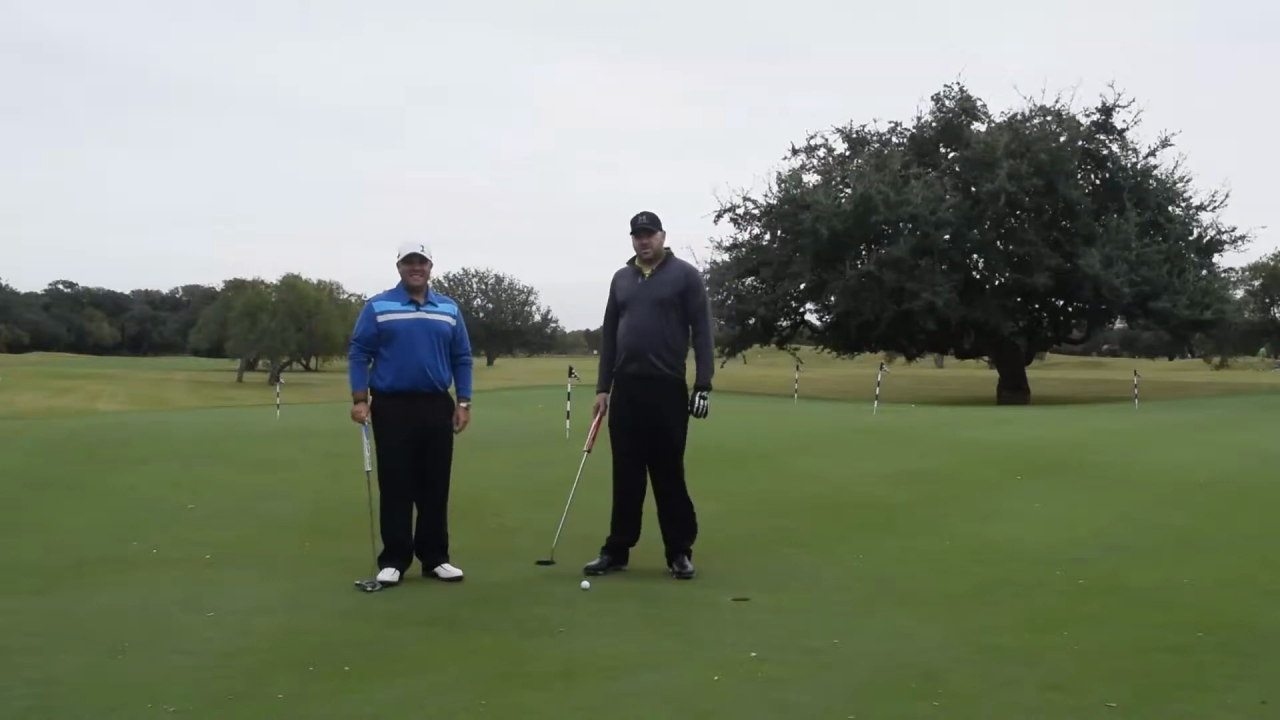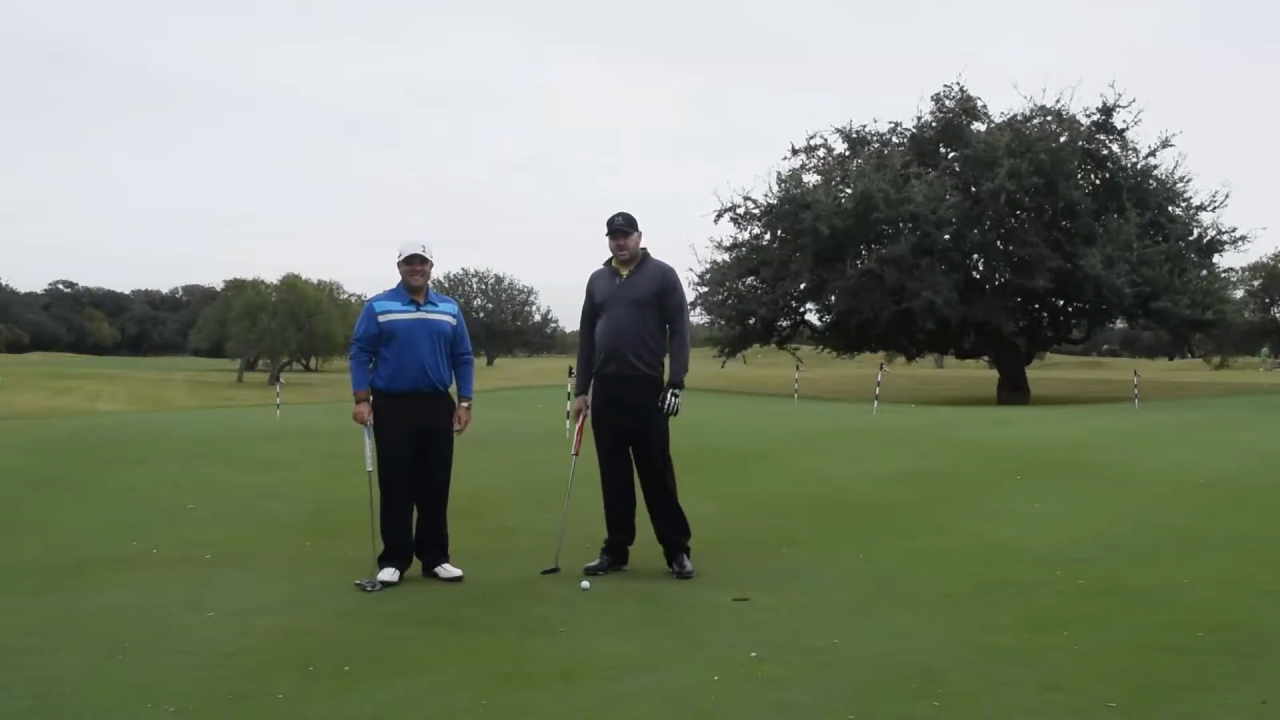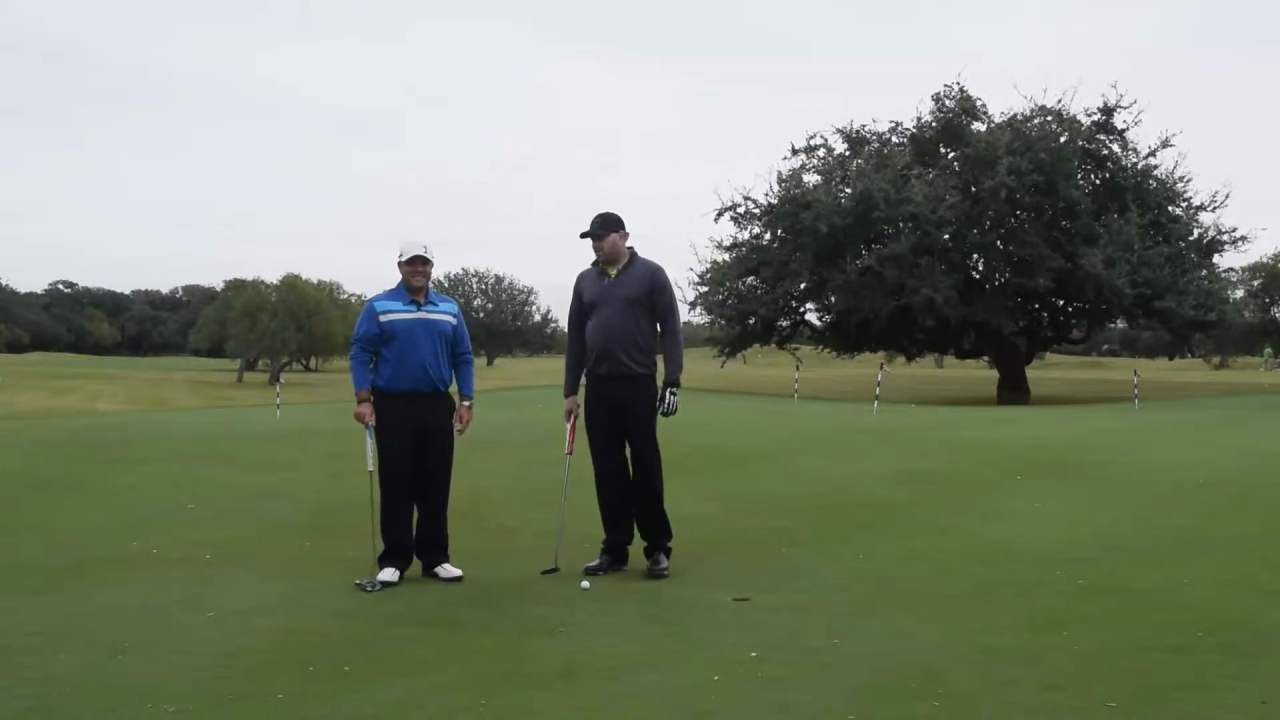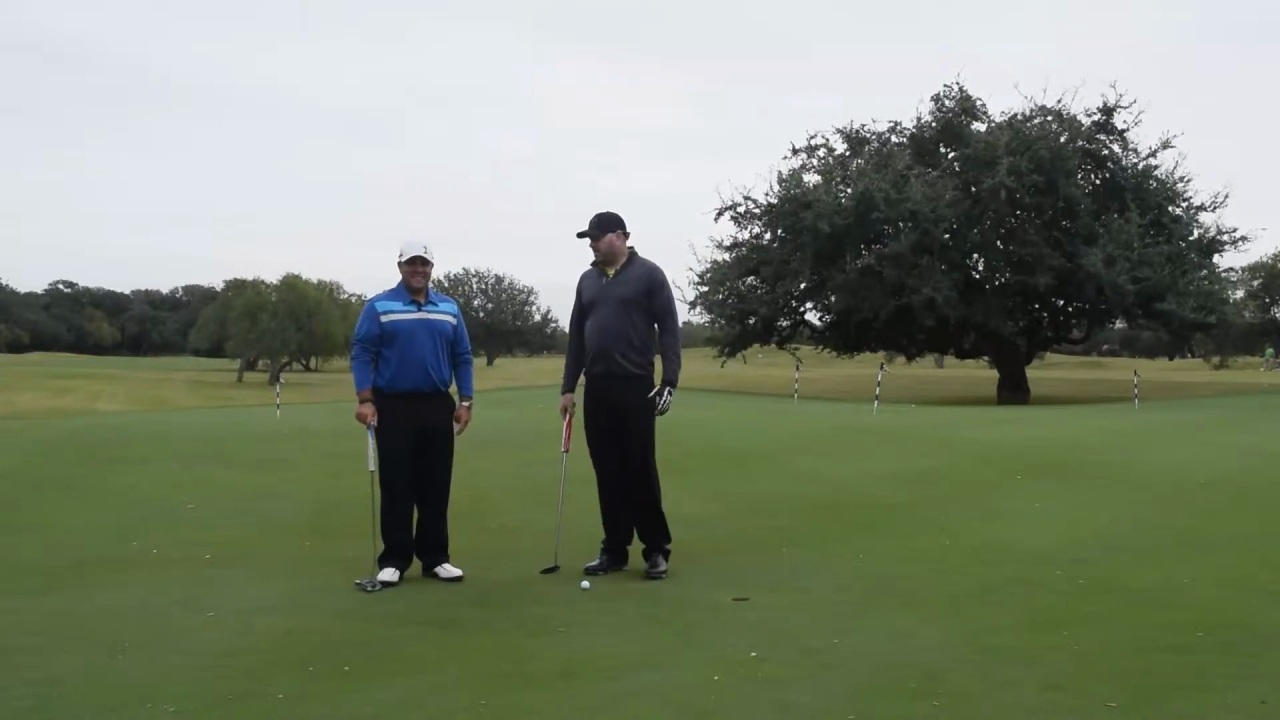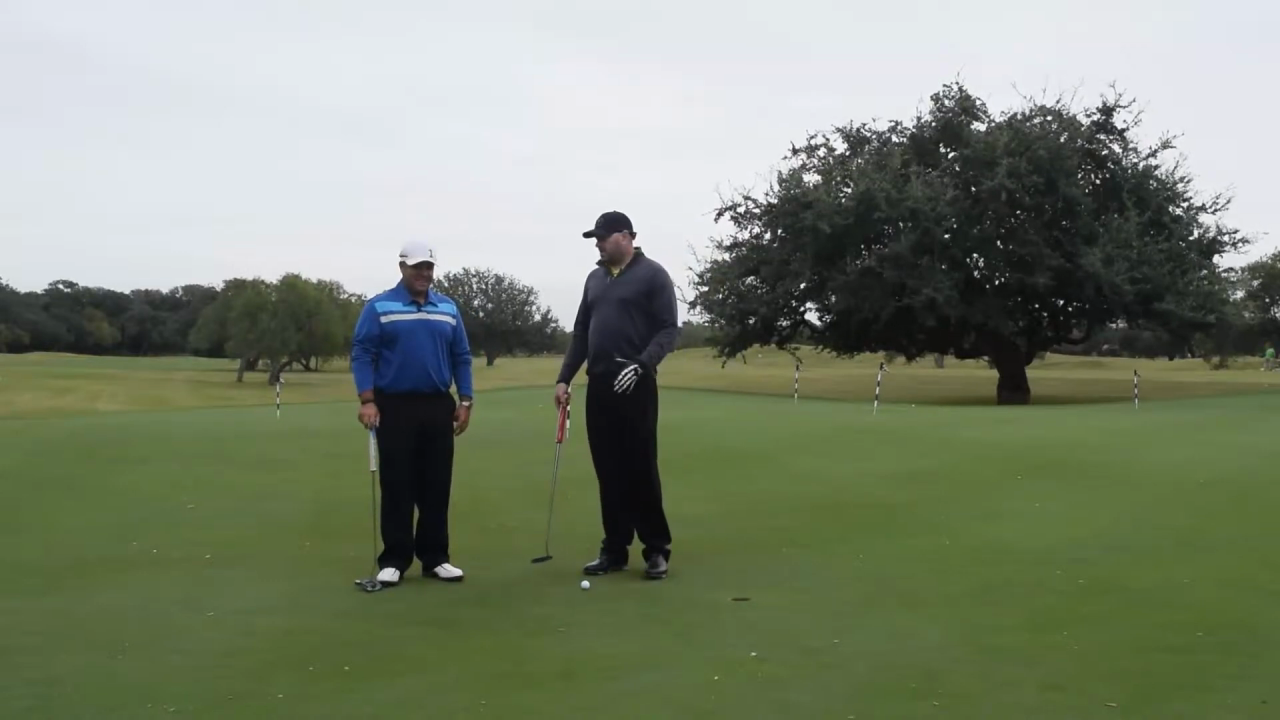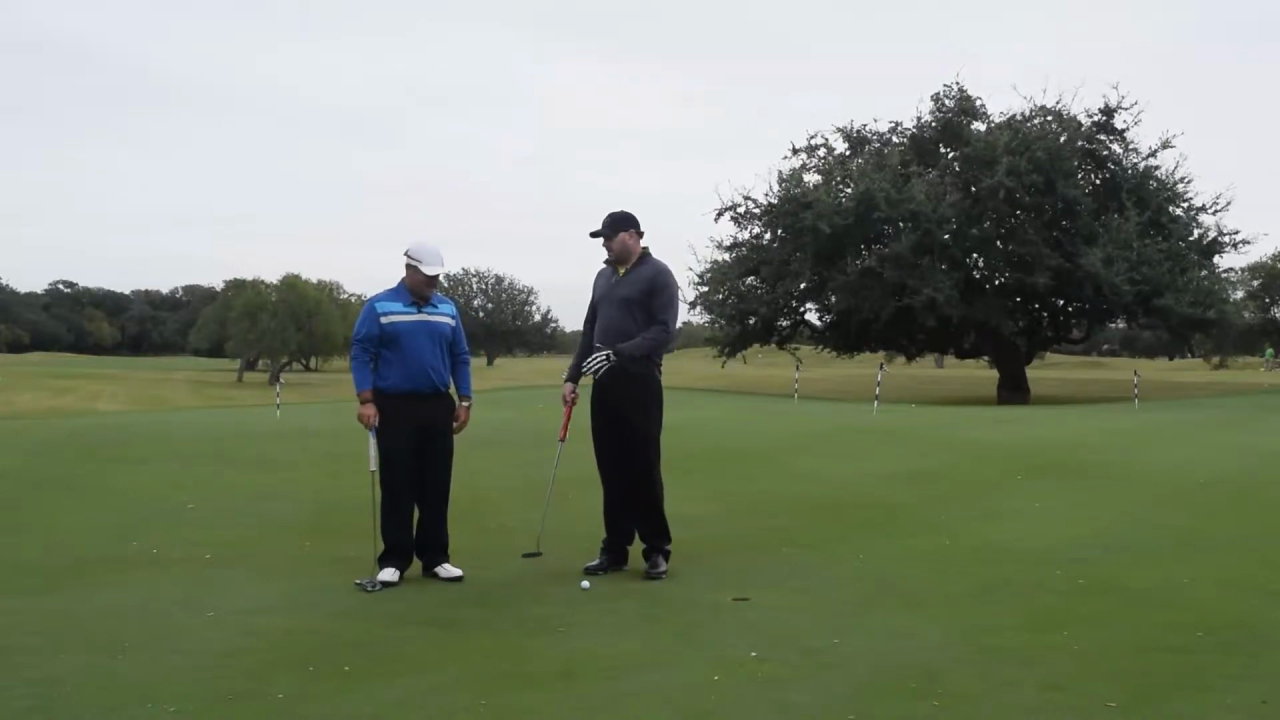
dt=0.3s
person 1, frame 1
left shoulder: (685, 275)
right shoulder: (621, 279)
left elbow: (702, 332)
right elbow: (609, 335)
left wrist: (703, 384)
right wrist: (603, 387)
left hip: (667, 387)
right hip: (626, 387)
left knee: (669, 471)
right knee: (626, 471)
left ankle: (679, 551)
right ankle: (617, 549)
person 1, frame 2
left shoulder: (662, 275)
right shoulder: (597, 280)
left elbow: (678, 331)
right elbow: (587, 337)
left wrist: (675, 383)
right wrist: (581, 389)
left hip: (647, 386)
right hip: (605, 388)
left knee: (656, 470)
right knee: (613, 471)
left ankle: (677, 549)
right ankle: (616, 549)
person 1, frame 3
left shoulder: (650, 274)
right shoulder: (585, 280)
left elbow: (670, 329)
right elbow: (575, 338)
left wrist: (672, 381)
right wrist: (570, 390)
left hip: (639, 385)
right hip: (598, 388)
left knee: (646, 467)
right knee: (607, 471)
left ankle: (658, 546)
right ankle: (615, 548)
person 1, frame 4
left shoulder: (648, 274)
right shoulder: (587, 279)
left elbow: (669, 329)
right elbow: (576, 336)
left wrist: (669, 380)
right wrist: (568, 387)
left hip: (635, 386)
right hip: (596, 387)
left knee: (640, 469)
right knee: (607, 471)
left ankle: (656, 549)
right ankle: (615, 549)
person 1, frame 5
left shoulder: (652, 275)
right shoulder: (595, 278)
left elbow: (668, 329)
right elbow: (581, 332)
left wrist: (642, 365)
right wrist: (564, 377)
left hip: (636, 387)
right hip: (599, 386)
left knee: (641, 469)
right knee: (608, 471)
left ankle: (657, 548)
right ankle: (615, 548)
person 1, frame 6
left shoulder: (657, 274)
right shoulder: (603, 277)
left elbow: (663, 332)
right elbow: (590, 330)
left wrist: (617, 355)
right wrist: (573, 376)
left hip: (639, 385)
right hip: (605, 387)
left knee: (643, 469)
right knee: (612, 471)
left ankle: (657, 549)
right ankle: (615, 548)
person 2, frame 1
left shoulder: (449, 309)
right shoulder: (377, 307)
left elbow: (462, 359)
right elbow: (359, 354)
left wrist: (463, 402)
right wrist: (360, 398)
left hip: (436, 406)
right hip: (392, 406)
left knee: (435, 487)
right knee: (395, 487)
left ankle: (435, 557)
right ankle: (393, 560)
person 2, frame 2
left shoulder: (450, 309)
right shoulder: (377, 307)
left elbow: (463, 358)
right elbow: (359, 354)
left wrist: (464, 402)
right wrist: (362, 399)
left hip: (437, 406)
right hip: (392, 407)
left knee: (435, 486)
right knee: (395, 486)
left ankle: (435, 558)
right ankle: (394, 560)
person 2, frame 3
left shoulder: (449, 308)
right shoulder: (378, 306)
left elbow: (463, 357)
right elbow: (360, 354)
left wrist: (466, 401)
right wrist: (363, 399)
left hip: (437, 406)
right hip: (393, 406)
left knee: (436, 486)
right knee: (396, 486)
left ankle: (435, 557)
right ankle: (394, 560)
person 2, frame 4
left shoulder: (449, 308)
right shoulder: (378, 306)
left elbow: (462, 357)
right elbow: (361, 354)
left wrist: (465, 401)
right wrist: (365, 399)
left hip: (437, 406)
right hip: (393, 406)
left knee: (436, 486)
right knee: (396, 486)
left ankle: (435, 557)
right ankle: (393, 560)
person 2, frame 5
left shoulder: (448, 308)
right shoulder: (378, 307)
left elbow: (462, 357)
right elbow: (362, 355)
left wrist: (465, 401)
right wrist: (367, 400)
left hip: (437, 406)
right hip: (394, 407)
left knee: (436, 486)
right knee: (397, 486)
left ankle: (435, 557)
right ankle: (394, 560)
person 2, frame 6
left shoulder: (447, 309)
right shoulder: (379, 306)
left elbow: (460, 357)
right elbow: (360, 354)
left wrist: (464, 400)
right wrist: (366, 401)
left hip: (437, 406)
right hip: (394, 407)
left knee: (436, 486)
right knee: (397, 486)
left ankle: (435, 557)
right ankle: (394, 560)
